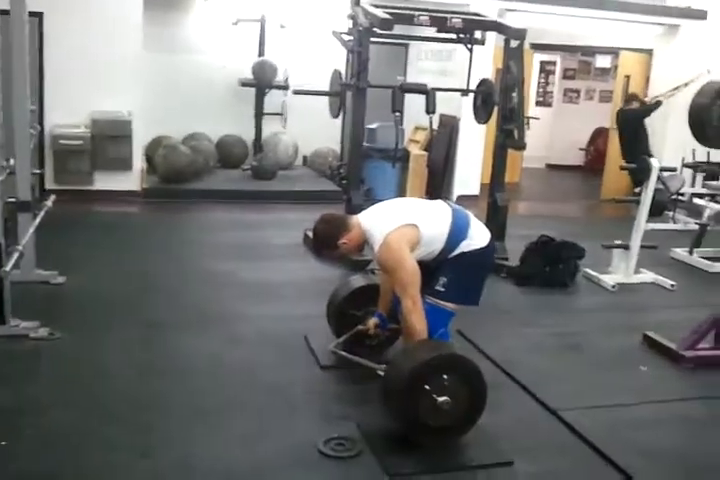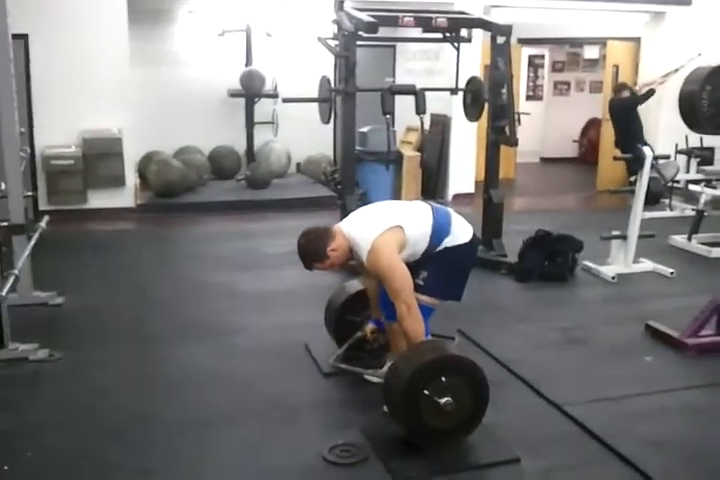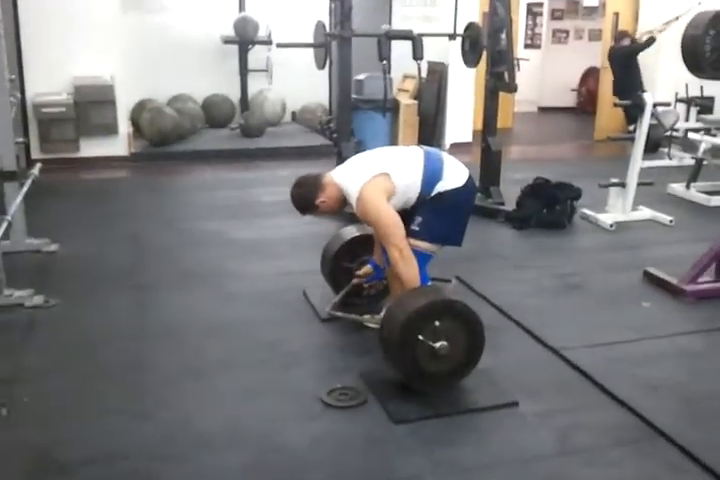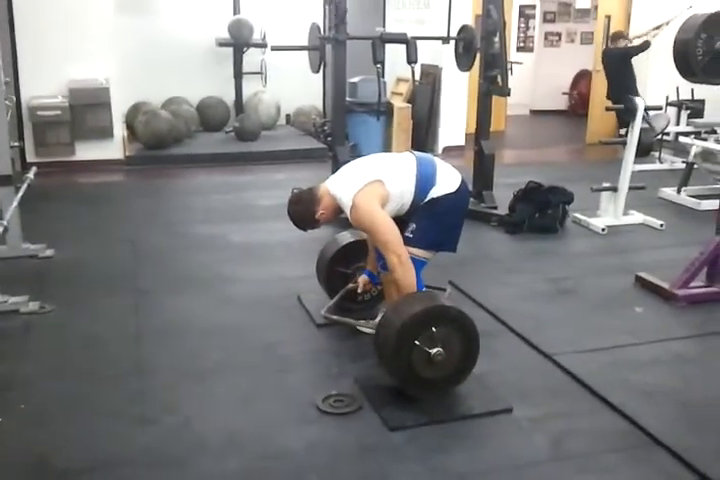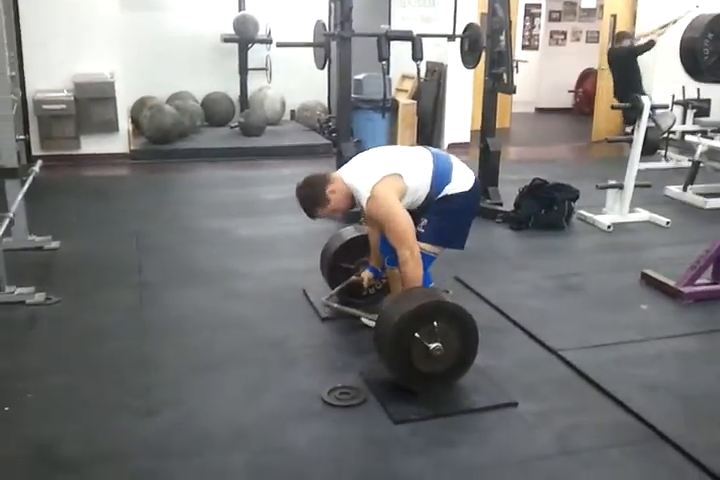
dt=1s
person 1, frame 1
left shoulder: (389, 243)
right shoulder: (366, 220)
left elbow: (412, 303)
right elbow: (389, 273)
right wrist: (381, 315)
left hip: (472, 246)
right hip: (446, 235)
left knee: (431, 322)
right knee: (403, 298)
person 1, frame 2
left shoulder: (375, 249)
right shoulder: (347, 230)
left elbow: (407, 306)
right elbow: (372, 277)
right wrist: (377, 319)
left hip: (455, 242)
right hip: (428, 234)
left knee: (415, 312)
right knee: (389, 301)
person 1, frame 3
left shoulder: (365, 196)
right shoulder: (347, 174)
left elbow: (400, 251)
right elbow: (382, 224)
right wrist: (377, 264)
left hip: (452, 187)
right hip: (434, 182)
left knee: (413, 259)
right knee: (391, 248)
person 1, frame 4
left shoulder: (360, 205)
right shoulder: (339, 184)
left elbow: (398, 257)
right elbow: (377, 232)
right wrist: (371, 272)
left hip: (446, 193)
right hip: (423, 185)
left knee: (409, 267)
right knee: (385, 250)
person 1, frame 5
left shoulder: (376, 195)
right shoulder: (348, 176)
left elbow: (409, 253)
right elbow: (375, 225)
right wrist: (374, 267)
left hip: (457, 190)
right hip: (429, 183)
left knee: (417, 261)
right knee: (390, 246)
